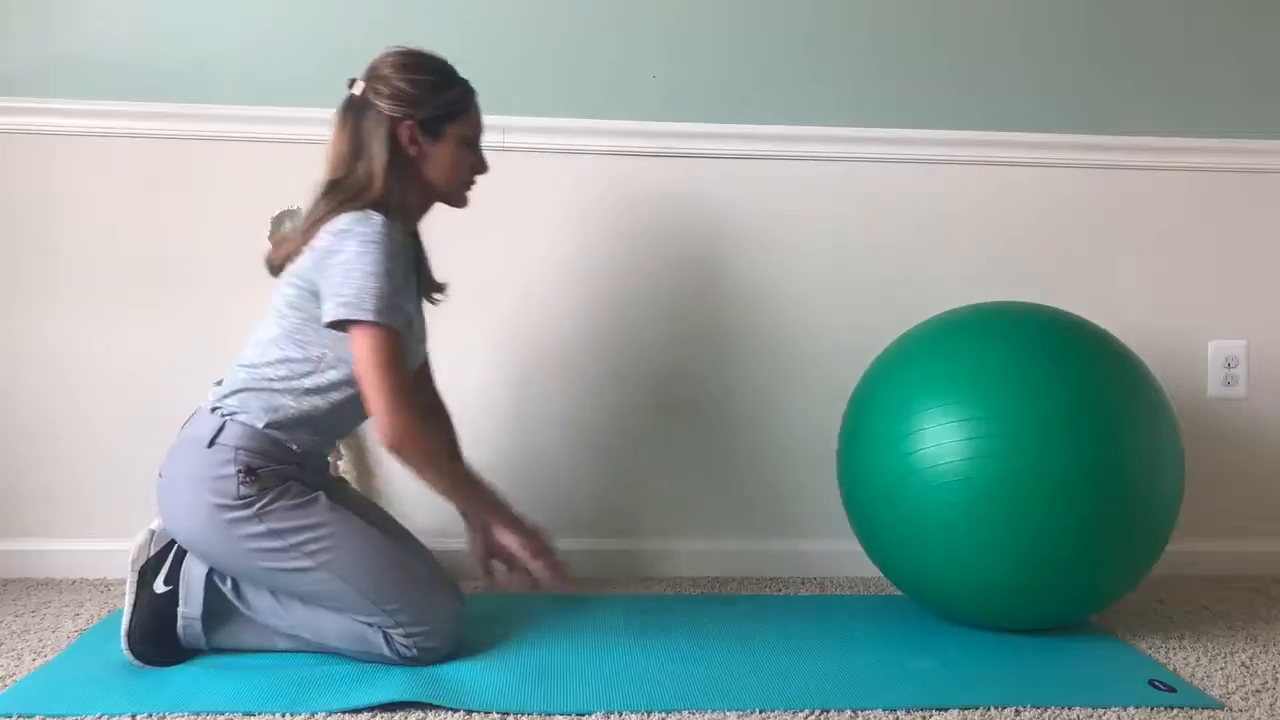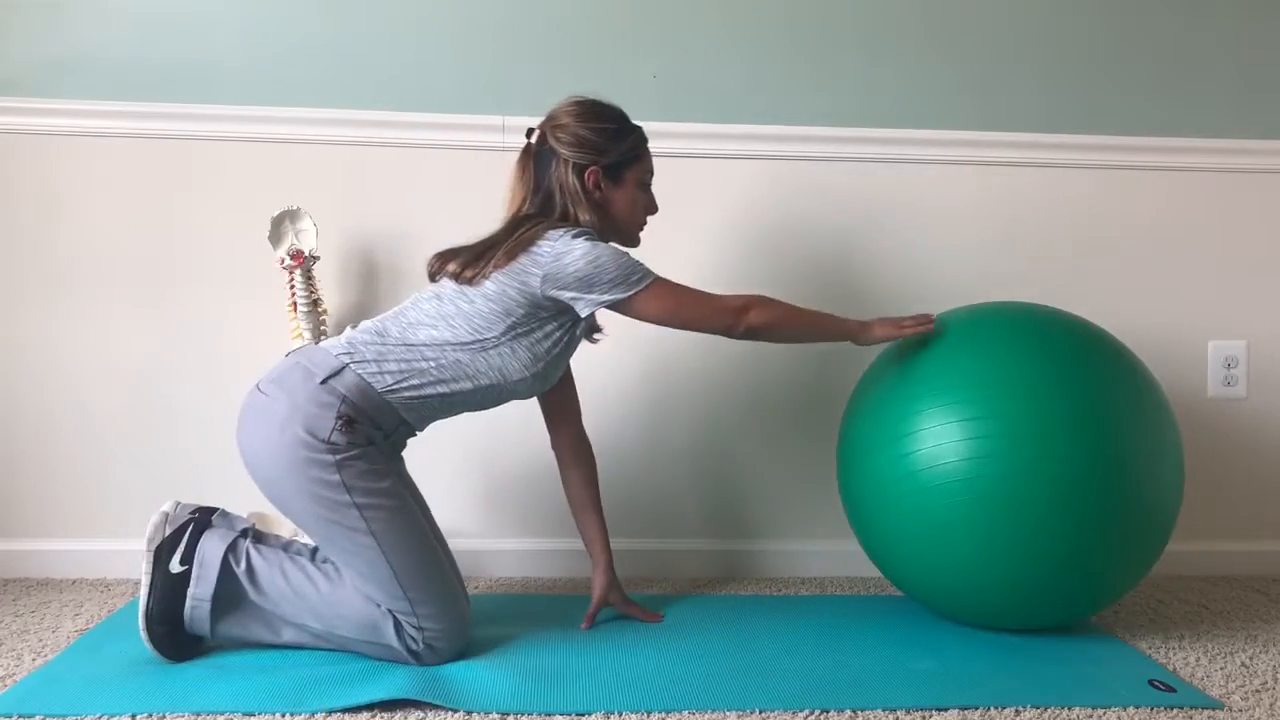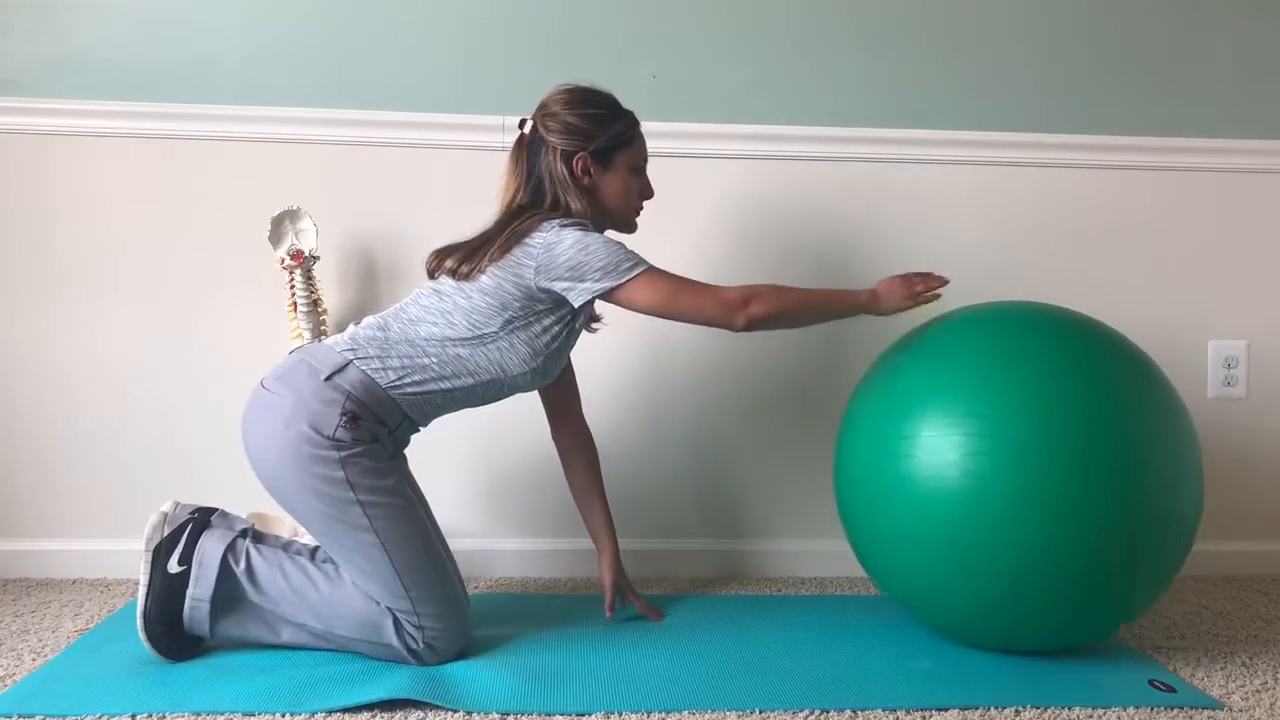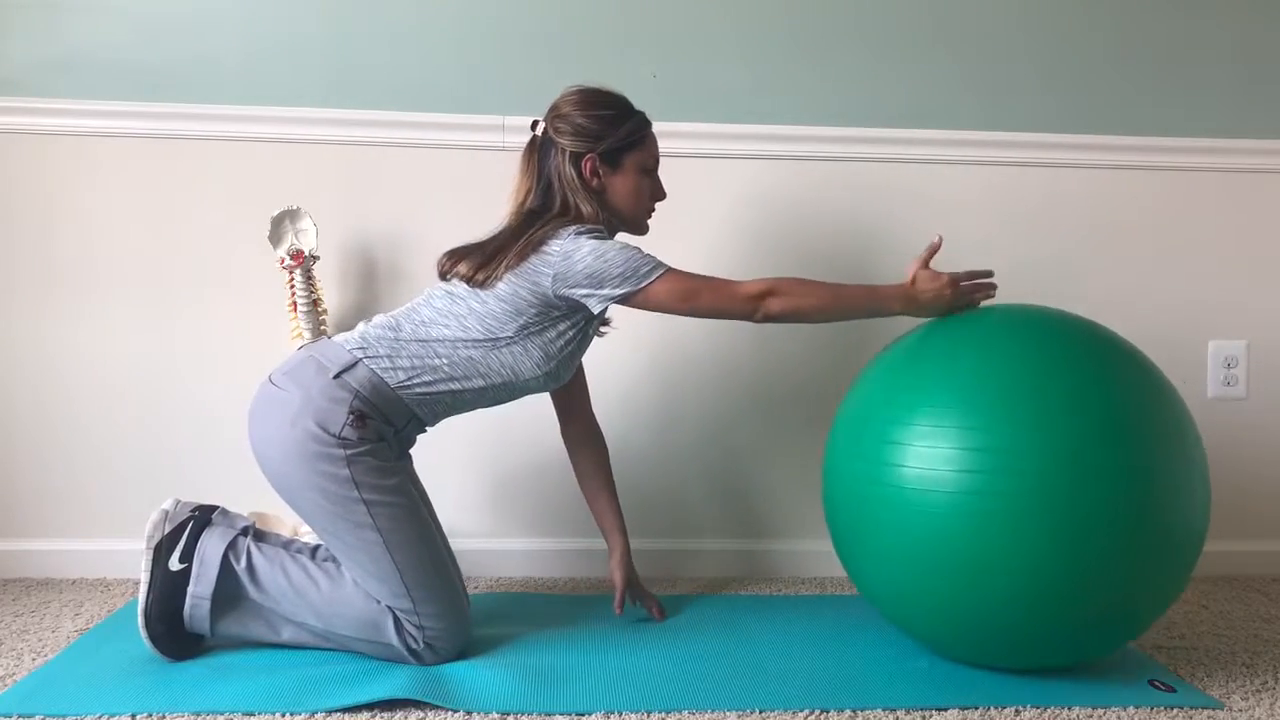
dt=0.7s
person 1, frame 1
left shoulder: (387, 239)
right shoulder: (361, 242)
left elbow: (418, 402)
right elbow: (397, 425)
left wrist: (477, 525)
right wrist: (502, 522)
left hip: (273, 474)
right hip: (234, 480)
left knee: (428, 592)
right knee: (433, 625)
left ankle: (214, 577)
right ankle: (202, 605)
person 1, frame 2
left shoulder: (546, 266)
right shoulder: (573, 257)
left elbow: (569, 441)
right elbow: (739, 318)
left wrist: (603, 570)
right wrist: (864, 330)
left hip: (320, 422)
right hip: (311, 423)
left knee: (427, 601)
right knee: (433, 630)
left ankle: (217, 547)
right ankle: (207, 575)
person 1, frame 3
left shoulder: (547, 260)
right shoulder: (566, 248)
left elbow: (570, 427)
right elbow: (737, 309)
left wrist: (609, 560)
right wrist: (874, 299)
left hip: (325, 418)
right hip: (315, 421)
left knee: (422, 598)
right knee: (433, 631)
left ankle: (216, 549)
right ankle: (208, 576)
person 1, frame 4
left shoulder: (558, 261)
right shoulder: (582, 257)
left elbow: (579, 427)
right elbow: (757, 302)
left wrist: (621, 554)
right wrist: (908, 298)
left hip: (329, 411)
right hip: (322, 417)
left knee: (407, 589)
right knee: (435, 631)
left ankle: (215, 543)
right ankle: (207, 573)
